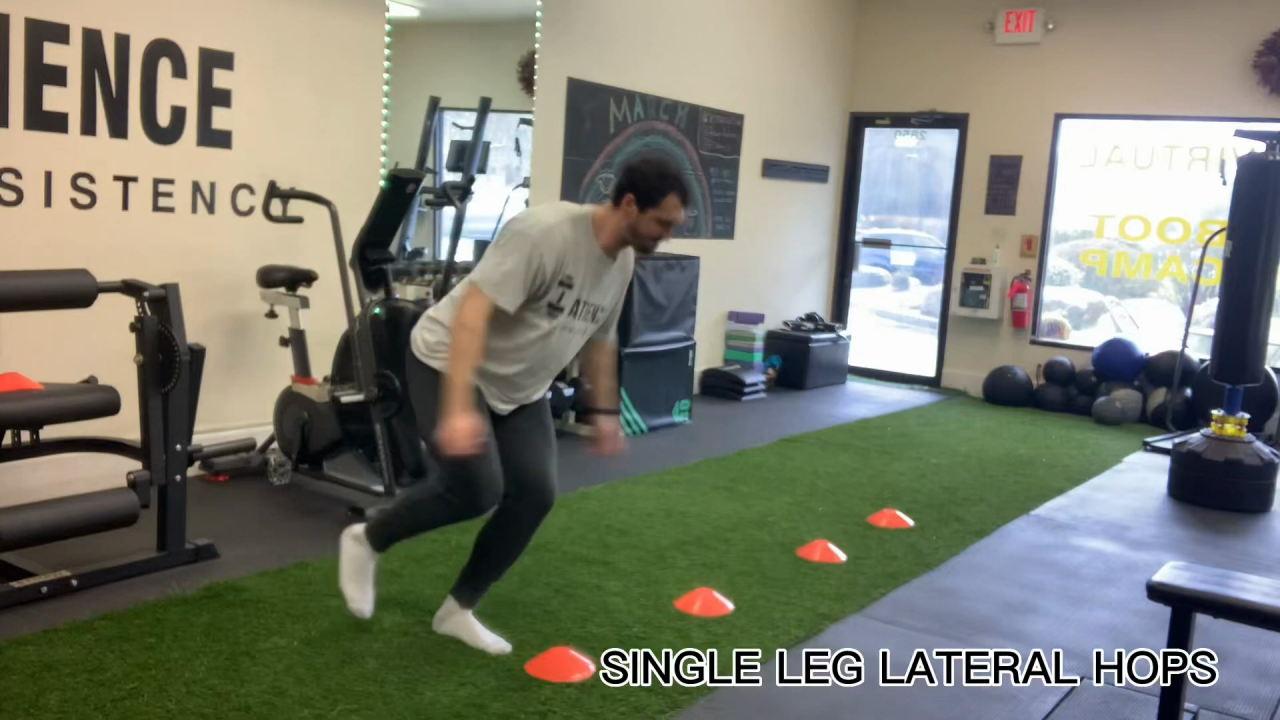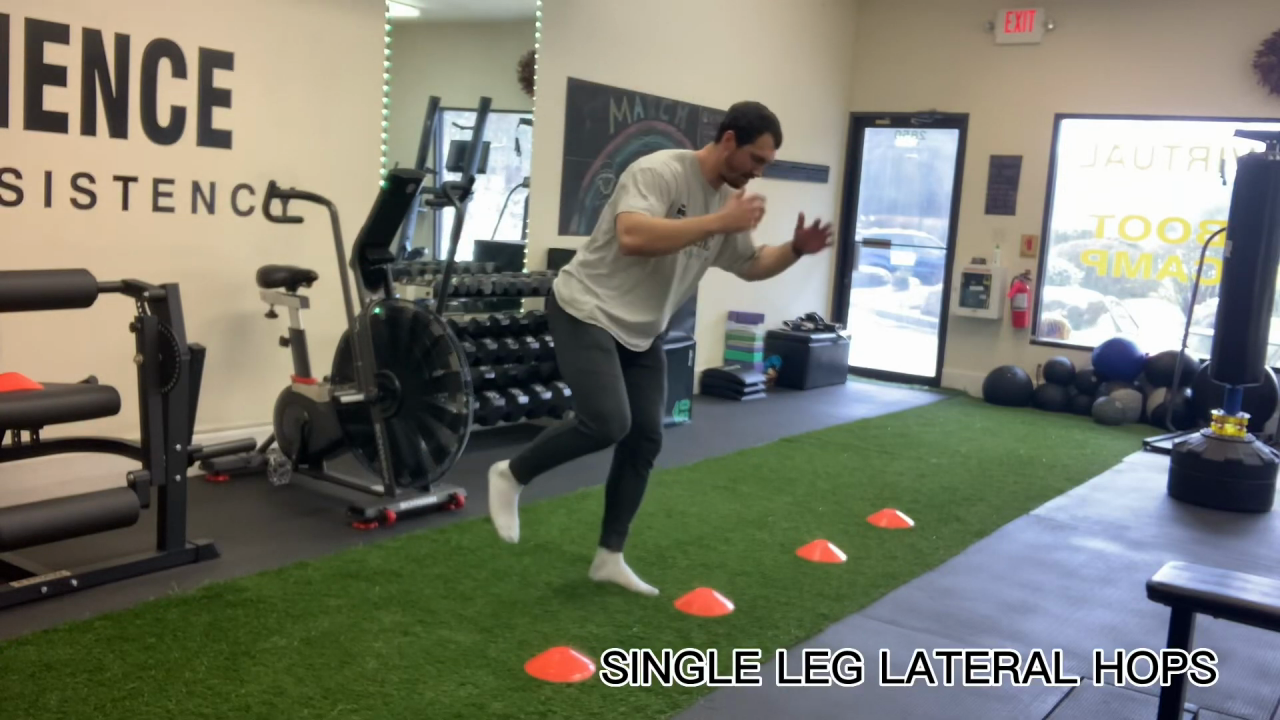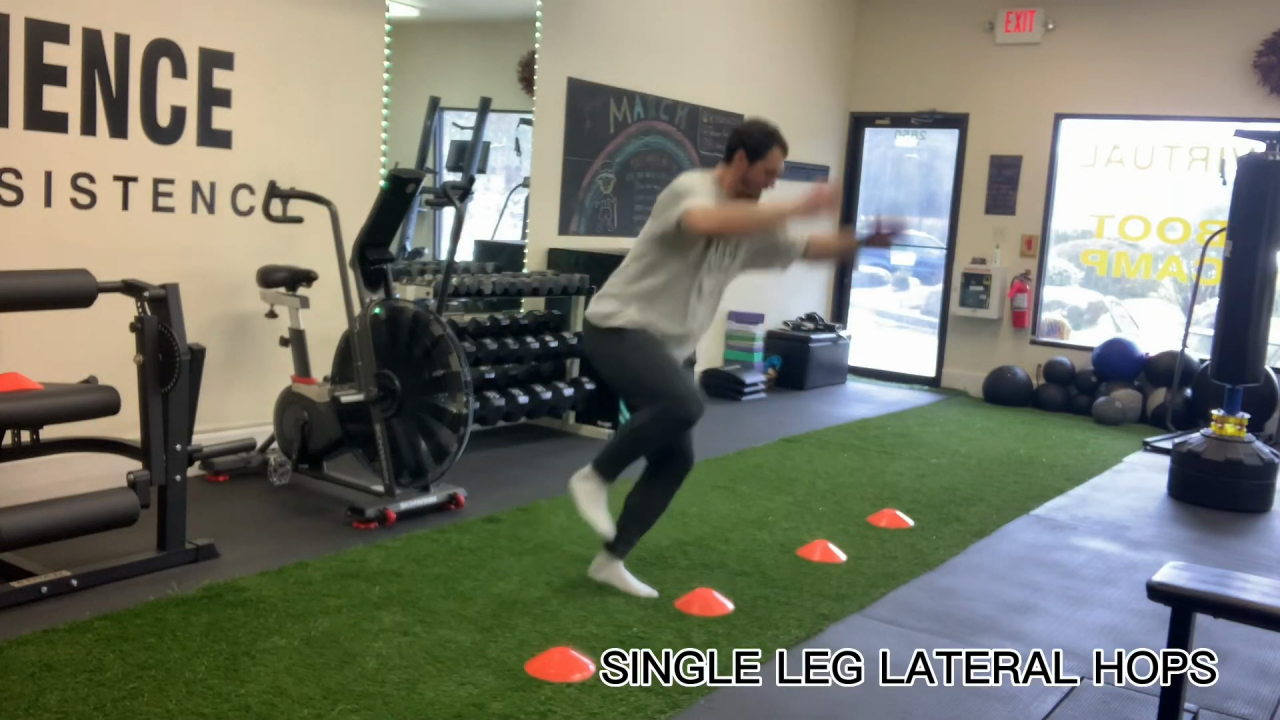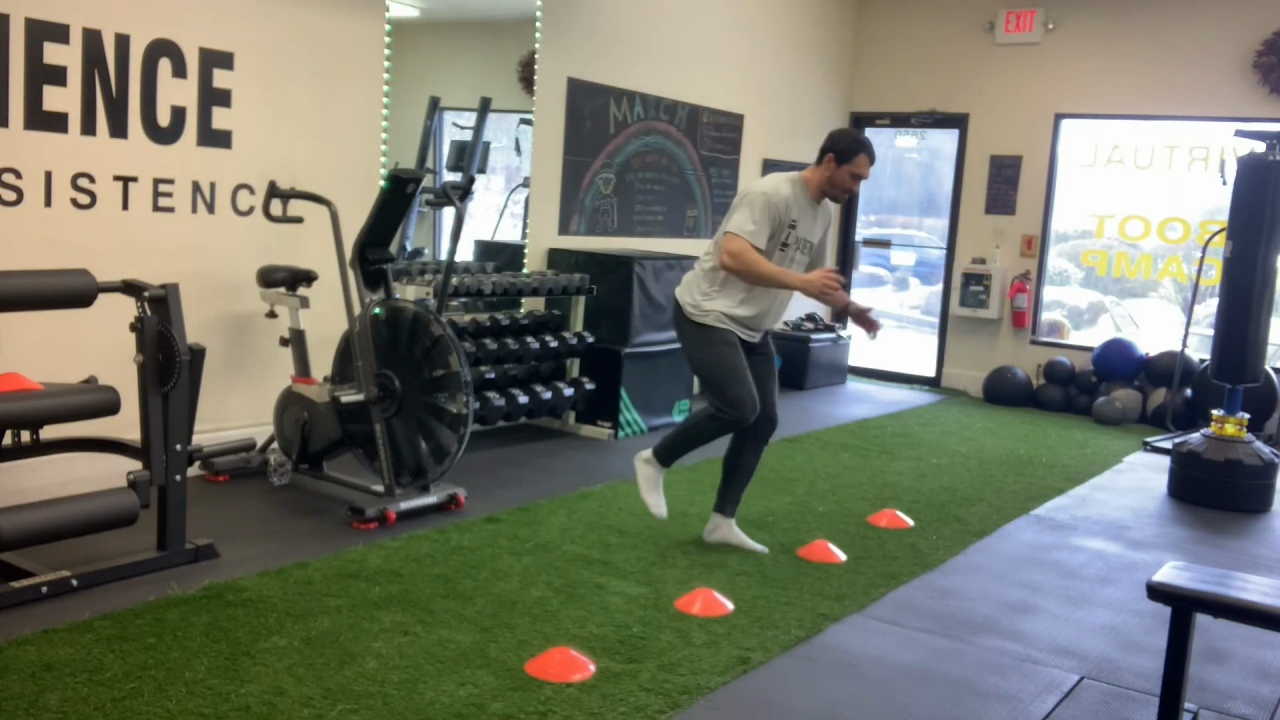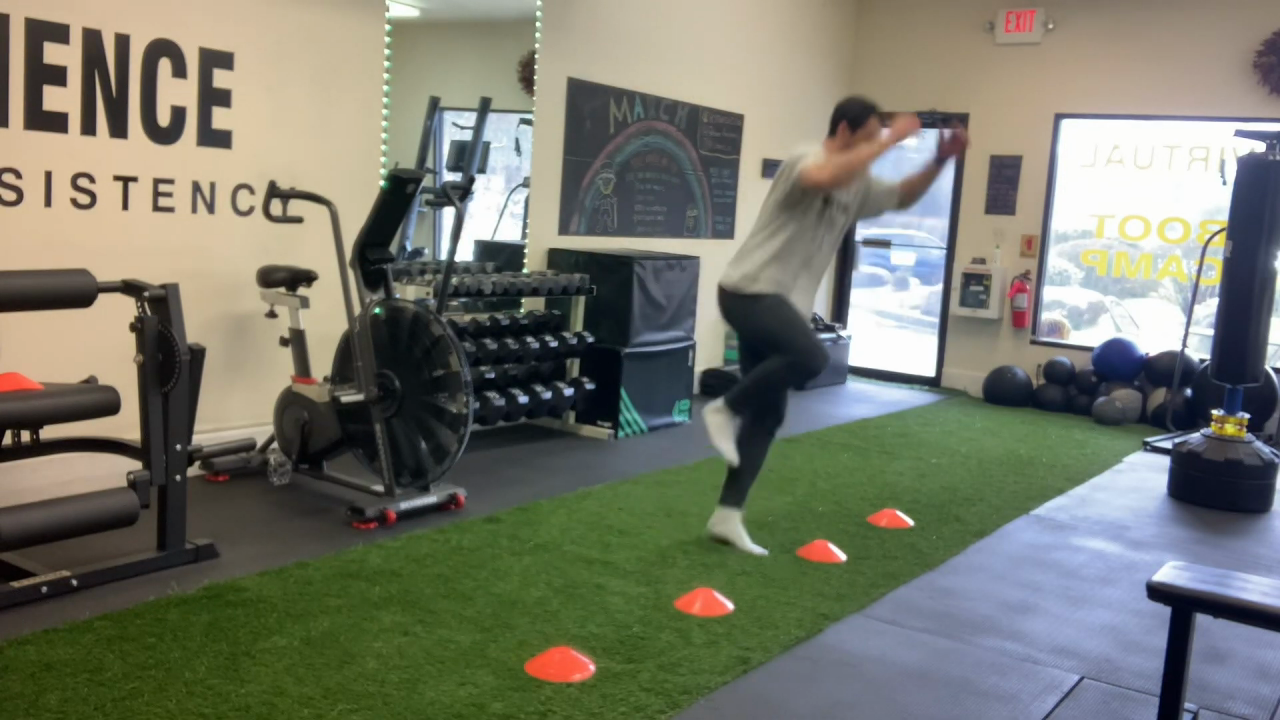
dt=1s
person 1, frame 1
left shoulder: (622, 262)
right shoulder: (545, 232)
left elbow: (602, 339)
right elbow: (474, 310)
left wrist: (604, 413)
right wrist: (458, 408)
left hip: (519, 387)
right hip: (445, 368)
left knee: (535, 495)
right knee: (478, 490)
left ankle: (458, 610)
right ankle: (366, 541)
person 1, frame 2
left shoulder: (726, 199)
right shoulder: (657, 172)
left elbow: (751, 265)
right elbow: (632, 236)
left wrist: (795, 248)
right wrist: (718, 222)
left hip: (640, 329)
right hip: (586, 310)
left knee: (644, 440)
right knee: (606, 423)
left ankle: (609, 556)
right ankle: (511, 474)
person 1, frame 3
left shoulder: (748, 217)
right shoulder: (692, 191)
left elbow: (800, 251)
right elbow: (710, 226)
left wrist: (858, 243)
right wrist: (791, 210)
left hip: (665, 344)
right hip: (620, 329)
left knee: (675, 458)
right knee: (683, 407)
left ankle: (610, 560)
right ankle: (594, 476)
person 1, frame 4
left shoulder: (825, 213)
right shoulder: (770, 195)
left elbow: (814, 272)
right elbow: (731, 256)
left wrist: (848, 307)
right wrist: (802, 282)
left hip: (752, 327)
right hip: (708, 314)
left knee: (762, 421)
right knee: (738, 408)
left ankle: (722, 522)
right ankle: (653, 460)
person 1, frame 5
left shoulder: (856, 181)
right shoulder: (809, 161)
left elbow: (902, 198)
right elbow: (824, 179)
left wrist: (942, 160)
right wrist: (886, 140)
left hip: (779, 299)
right hip: (749, 292)
left knee: (768, 412)
right knee: (811, 359)
left ankle: (727, 515)
right ankle: (725, 409)
